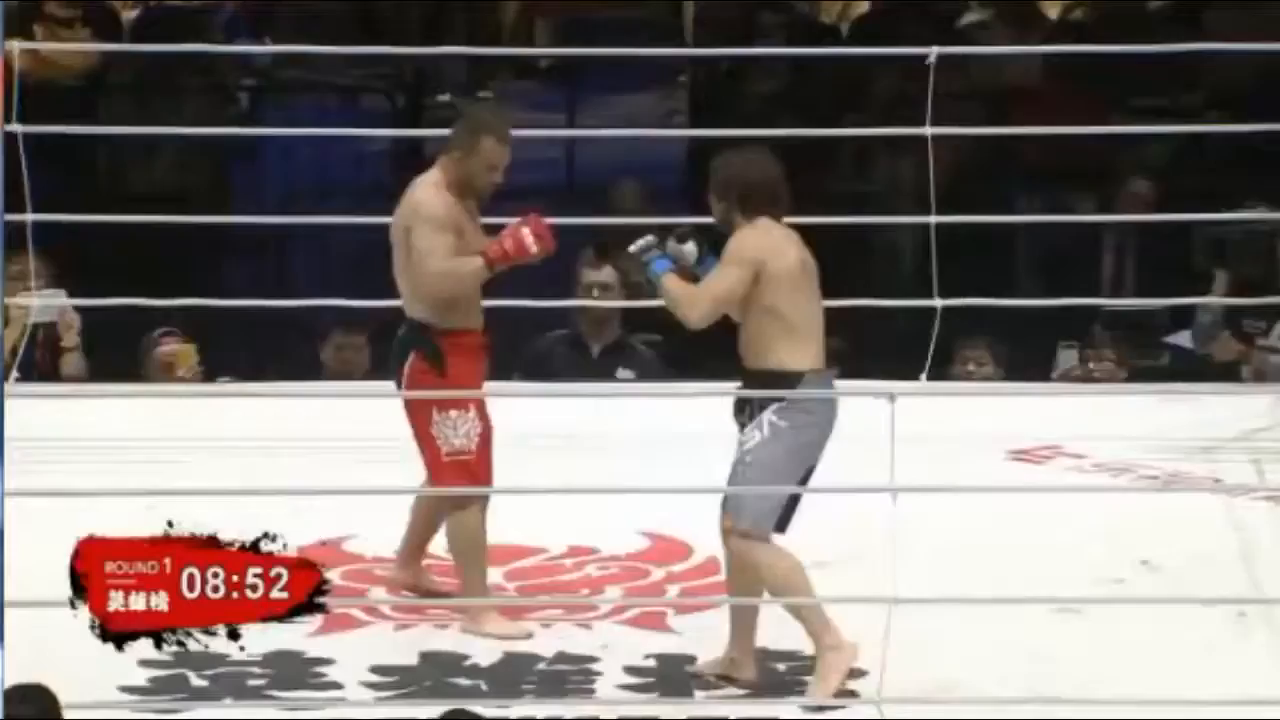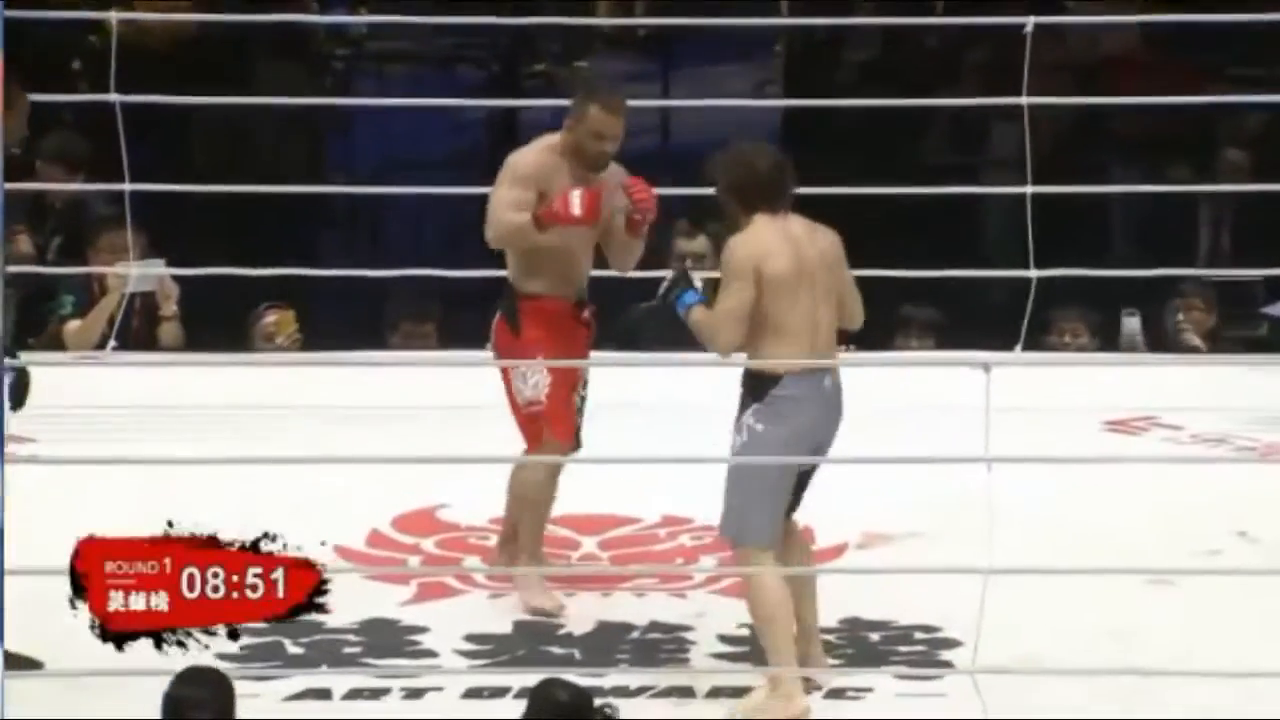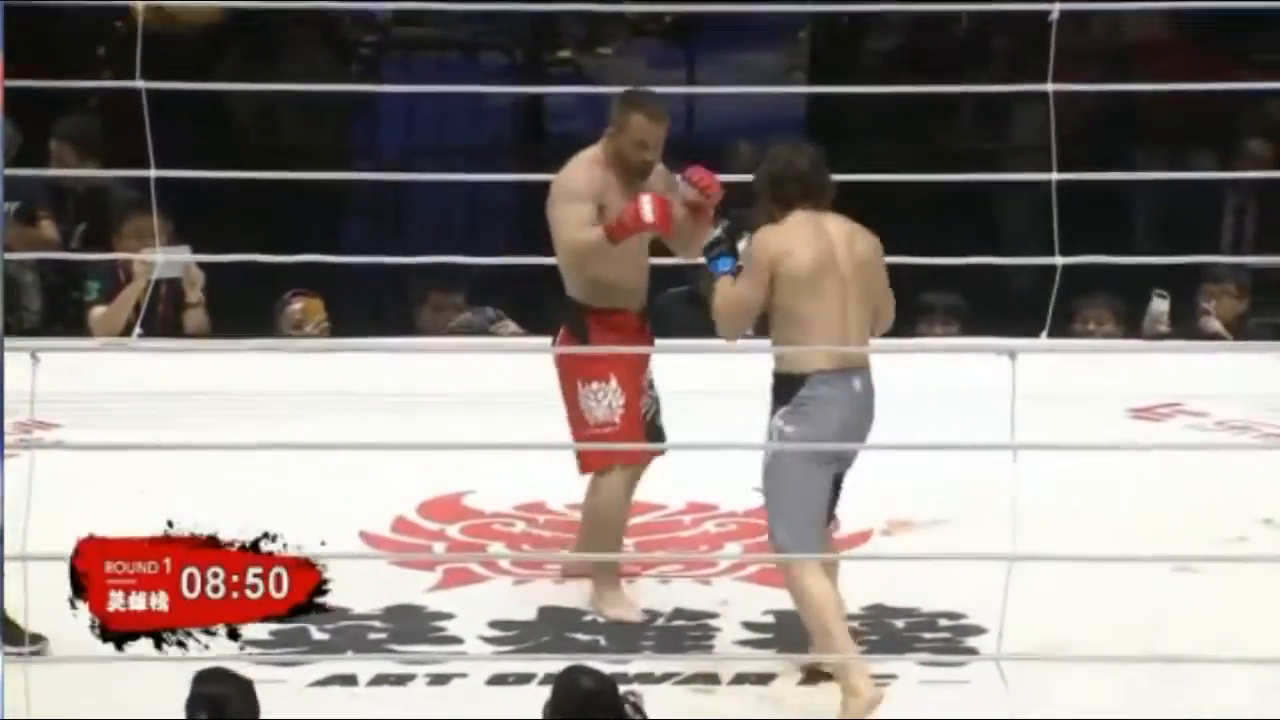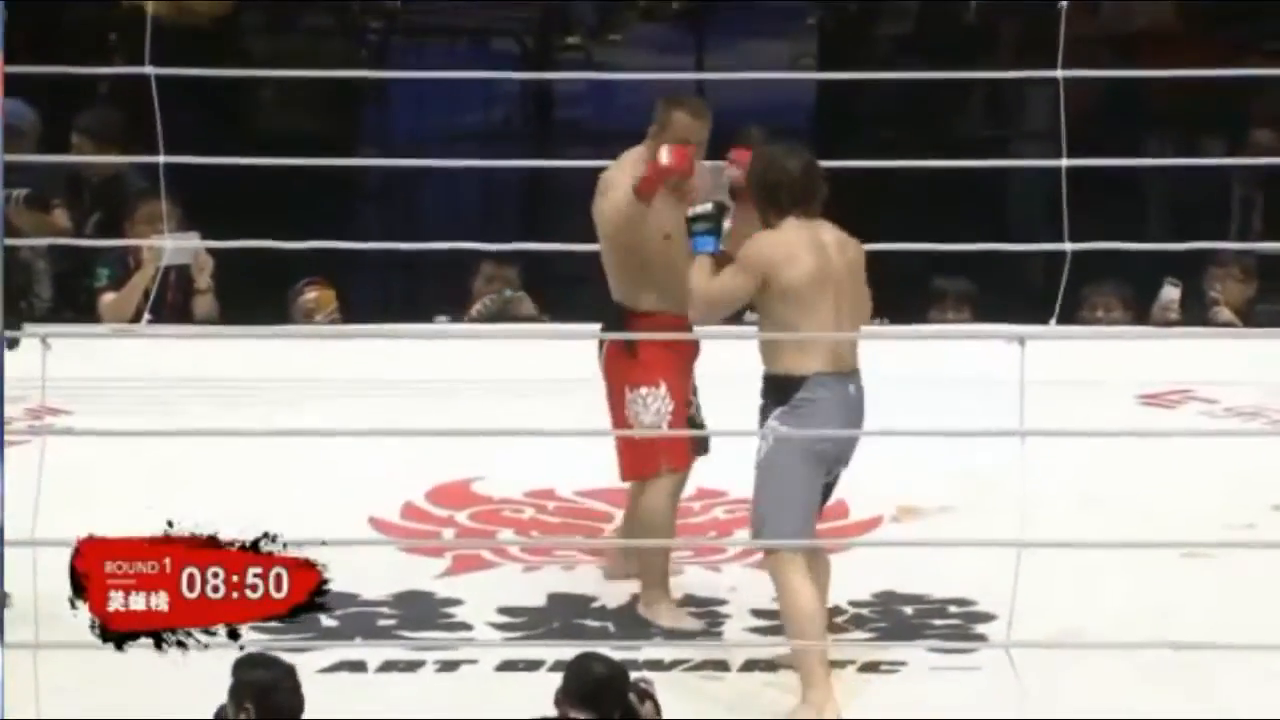
dt=0.7s
person 1, frame 1
left shoulder: (751, 243)
right shoulder: (783, 241)
left elbow: (696, 312)
left wrist: (659, 263)
right wrist: (703, 263)
left hip: (790, 402)
right hip: (791, 397)
left knee: (747, 530)
right knee: (740, 524)
left ankle: (829, 644)
right ankle: (739, 656)
person 1, frame 2
left shoulder: (745, 246)
right shoulder: (824, 238)
left elbow: (724, 338)
right elbow: (852, 316)
left wrist: (685, 298)
left hip: (778, 399)
right hip: (824, 393)
left knee: (752, 547)
right knee: (777, 517)
right ankle: (809, 650)
person 1, frame 3
left shoulder: (771, 241)
right shoulder: (863, 239)
left elbow: (730, 325)
right elbow: (882, 320)
left wrist: (722, 262)
left hip: (806, 399)
right hip: (857, 392)
left knee: (796, 555)
right knee: (814, 525)
right ankle: (832, 646)
person 1, frame 4
left shoulder: (765, 248)
right shoulder: (845, 242)
left elbow: (702, 308)
left wrist: (704, 238)
left hip: (800, 405)
right hip: (844, 397)
left knee: (783, 551)
right knee: (801, 529)
right ankle: (810, 649)
person 2, frame 1
left shoulder: (457, 200)
right shoulder: (431, 204)
left elbow: (466, 274)
right elbow: (438, 282)
left wrist: (522, 245)
right wrist: (501, 253)
left hip: (450, 351)
right hip: (434, 357)
left knee: (452, 467)
right knee: (468, 480)
left ankle: (407, 567)
right ankle: (478, 608)
person 2, frame 2
left shoulder: (612, 178)
right shoulder: (529, 163)
left elbow: (622, 262)
right elbow: (496, 232)
left wrist: (637, 221)
right wrist: (548, 214)
left hip: (574, 317)
right hip: (528, 319)
left knee: (552, 443)
right knee: (548, 442)
left ankle: (511, 544)
right ankle: (526, 569)
person 2, frame 3
left shoulder: (656, 177)
right shoulder: (578, 179)
left elbow: (685, 246)
right elbow: (572, 253)
left wrist: (701, 208)
right wrist: (621, 227)
left hip: (632, 328)
right hip: (592, 334)
left knee: (635, 452)
right knee: (617, 461)
left ankle: (585, 553)
right ankle: (606, 589)
person 2, frame 4
left shoulder: (696, 180)
right shoulder: (624, 177)
right elbow: (612, 234)
right wrist: (651, 185)
left hip: (675, 334)
right hip: (637, 338)
left knee: (661, 457)
right knee: (666, 464)
left ankle: (628, 553)
right ankle: (654, 593)
